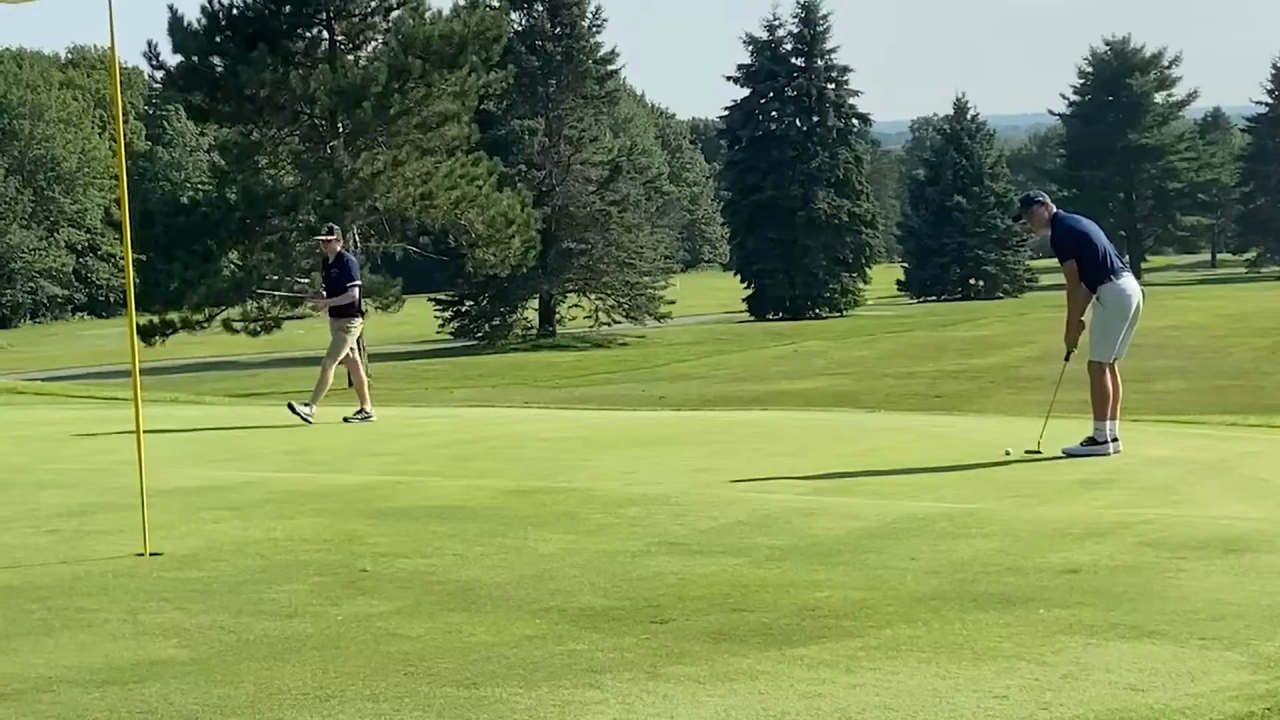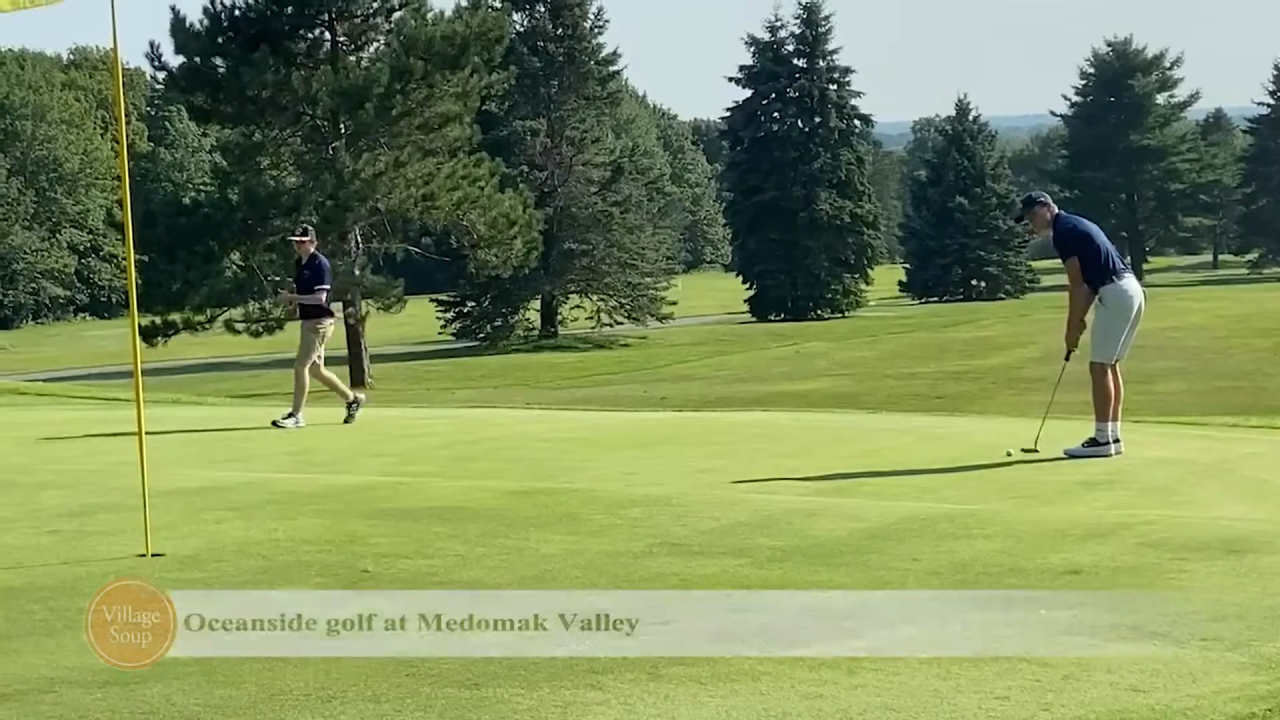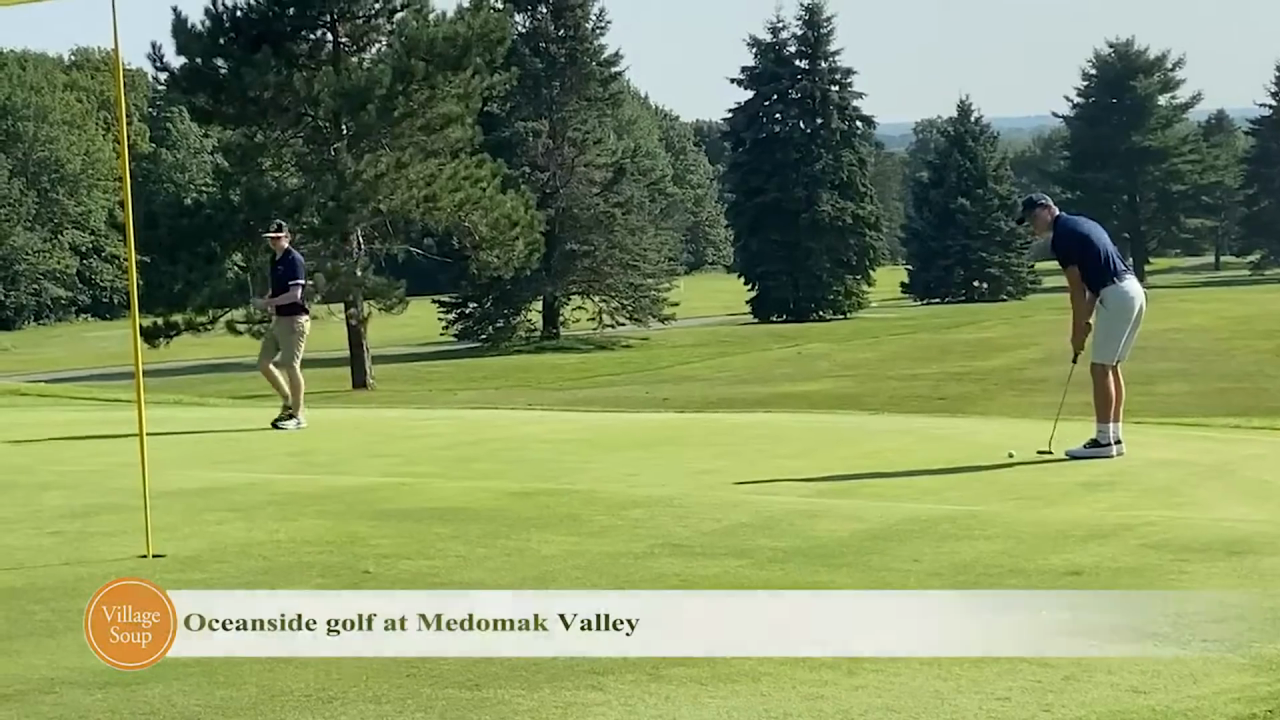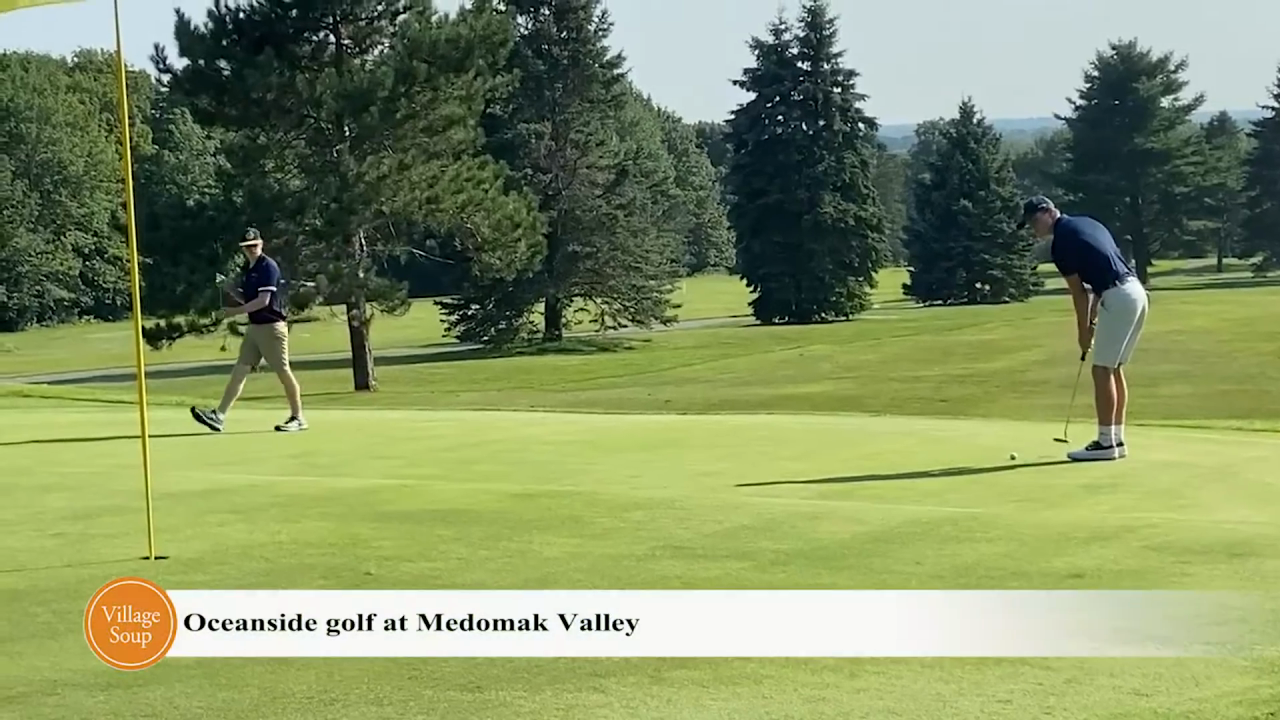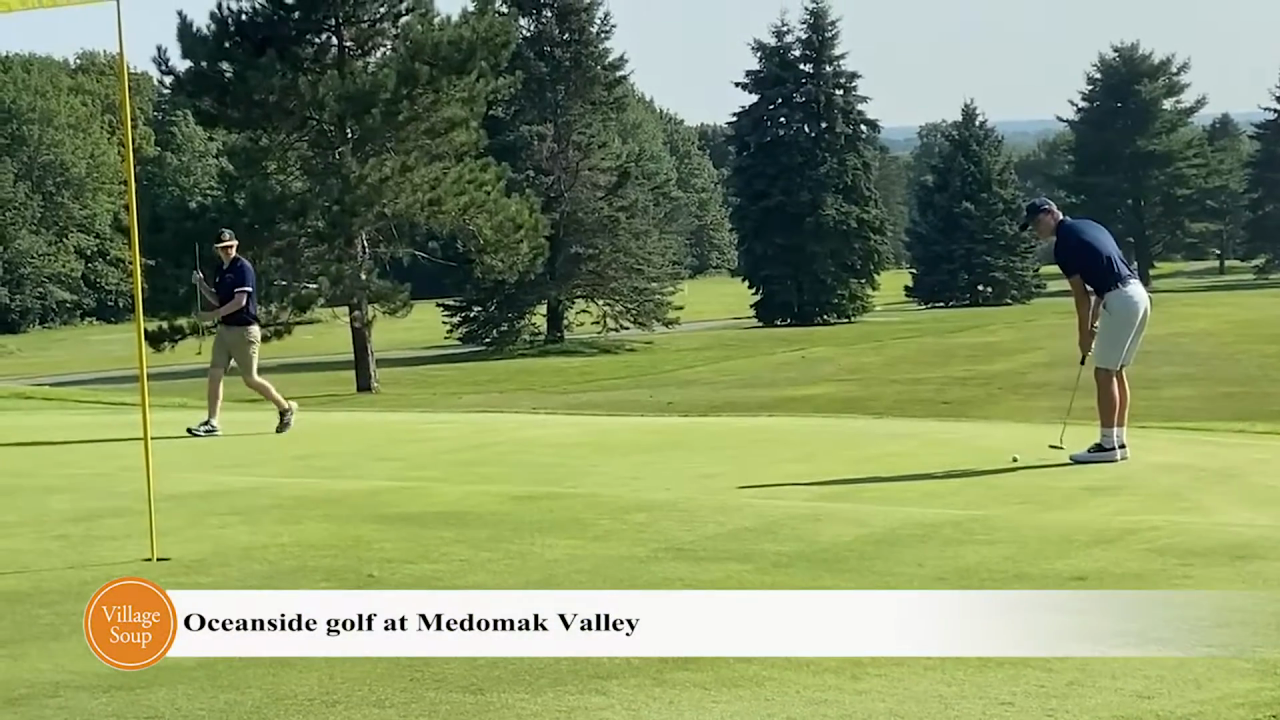
dt=0.2s
person 1, frame 1
left shoulder: (1060, 231)
right shoulder: (1076, 223)
left elbow: (1074, 285)
left wrist: (1071, 328)
right wrist: (1078, 320)
left hip: (1114, 294)
right hip: (1128, 289)
left knee: (1098, 366)
right knee: (1108, 364)
left ankle: (1101, 439)
right ankle: (1111, 435)
person 1, frame 2
left shoulder: (1063, 232)
right shoulder: (1076, 224)
left elbow: (1077, 284)
left wrist: (1072, 327)
right wrist: (1079, 319)
left hip: (1116, 294)
right hip: (1130, 290)
left knee: (1100, 367)
right knee: (1110, 365)
left ankle: (1102, 439)
right ankle: (1112, 436)
person 1, frame 3
left shoulder: (1061, 237)
right shoulder: (1080, 223)
left elbow: (1077, 288)
left wrist: (1077, 331)
right wrist: (1088, 320)
left hip: (1117, 296)
right hip: (1131, 291)
left knee: (1101, 368)
right knee: (1111, 366)
left ankle: (1104, 441)
right ankle: (1114, 437)
person 1, frame 4
left shoulder: (1061, 242)
right shoulder: (1085, 223)
left elbow: (1079, 292)
left wrist: (1083, 330)
right wrist: (1093, 319)
left hip: (1118, 298)
right hip: (1134, 293)
left knee: (1102, 370)
right knee: (1113, 369)
left ankle: (1106, 442)
right ankle: (1116, 439)
person 1, frame 5
left shoulder: (1064, 243)
right shoulder: (1087, 226)
left elbow: (1081, 295)
left wrist: (1084, 334)
right wrist: (1094, 322)
left hip: (1121, 301)
right hip: (1136, 295)
left knee: (1104, 372)
right knee: (1116, 371)
left ankle: (1108, 445)
right ankle: (1118, 441)
person 2, frame 1
left shoulder: (347, 262)
right shoulder: (326, 262)
left elbow: (352, 295)
left wrist: (324, 302)
right wrist: (319, 299)
left hip: (348, 321)
right hip: (337, 321)
left knee: (328, 363)
right knee: (353, 365)
left ankle: (310, 408)
right ankle: (365, 410)
person 2, frame 2
left shoulder: (320, 264)
right shoulder: (300, 262)
left elbow: (320, 298)
left wrist: (292, 297)
right wrist: (291, 299)
left hip: (319, 323)
right hip: (305, 322)
left knee: (300, 367)
right knee: (315, 369)
left ankle: (295, 415)
right ankle: (353, 398)
person 2, frame 3
left shoulder: (294, 259)
right shoulder: (275, 259)
left elbow: (295, 294)
left wrist: (266, 303)
right wrist: (265, 300)
left hip: (294, 320)
right hip: (278, 319)
left knee: (290, 367)
right knee: (264, 364)
left ankle: (296, 416)
right ankle: (289, 403)
person 2, frame 4
left shoulder: (268, 266)
right shoulder: (248, 268)
left elbow: (263, 301)
left wrist: (233, 311)
right wrist: (229, 289)
left hip: (271, 327)
right hip: (253, 328)
left knee: (282, 372)
right knee: (239, 371)
left ankle: (297, 418)
right ankle: (218, 416)
person 2, frame 5
left shoulder: (243, 267)
right shoulder: (220, 269)
left elbow: (240, 302)
left wrist: (211, 316)
right wrist: (201, 285)
left hip: (244, 330)
right hip: (224, 329)
left knee: (250, 378)
right knee: (214, 374)
left ankle: (286, 408)
right ankle: (211, 422)
